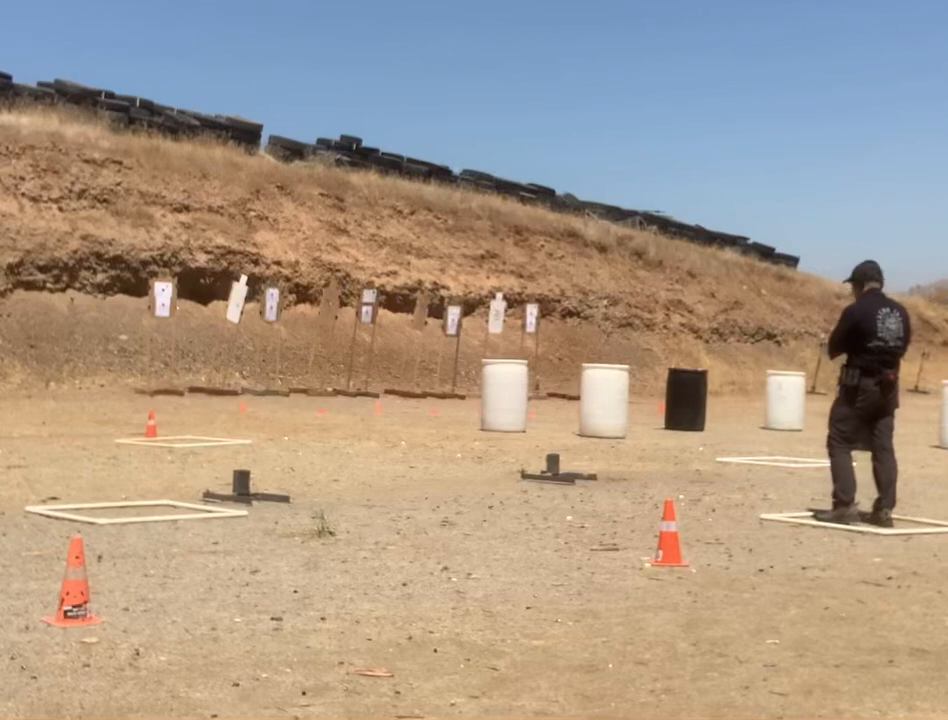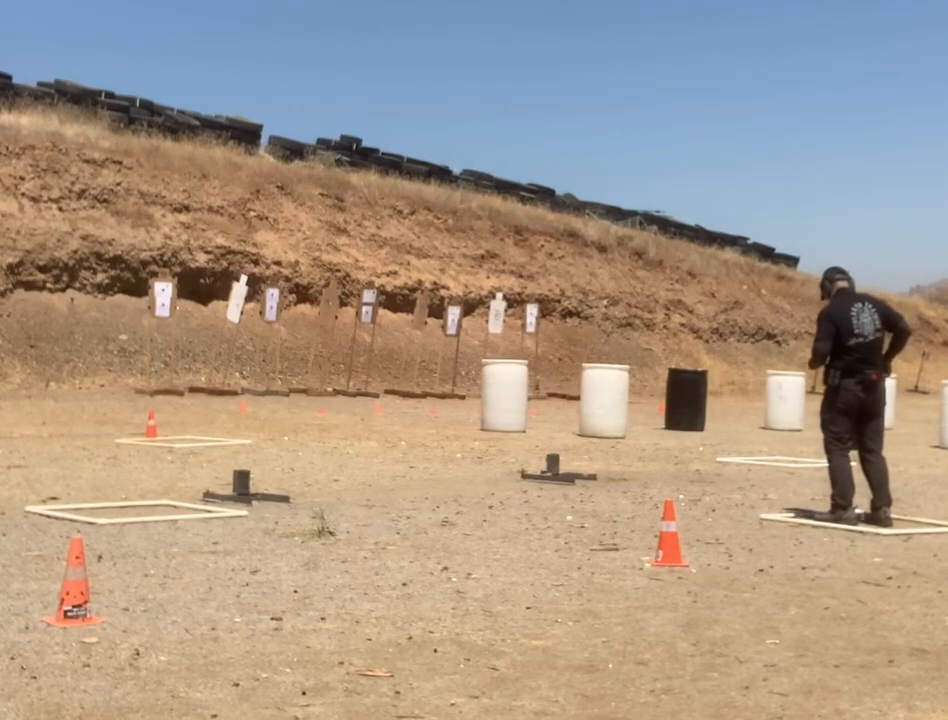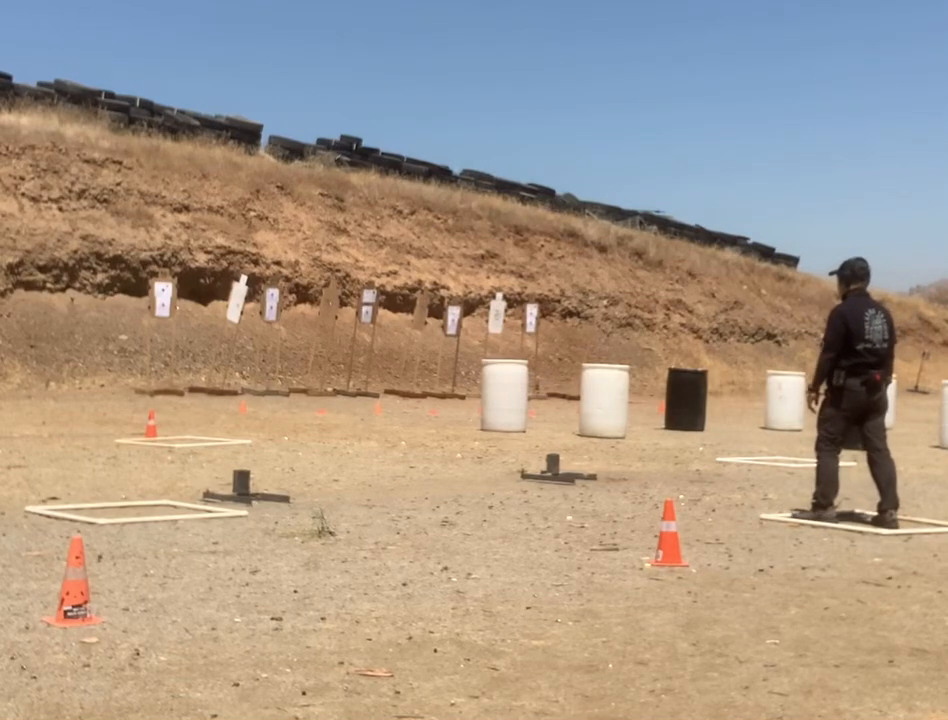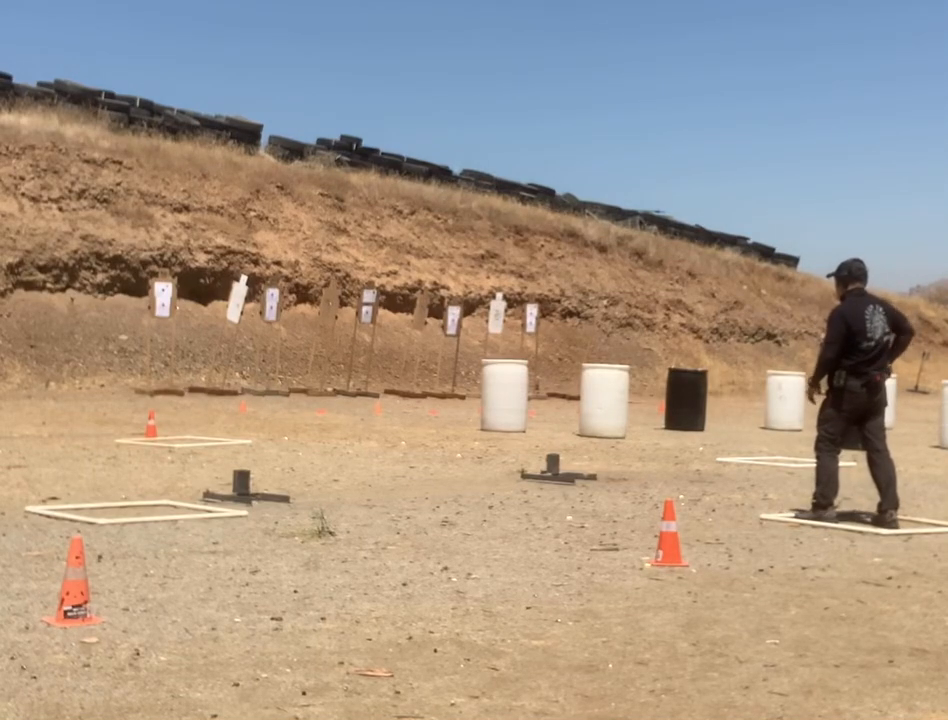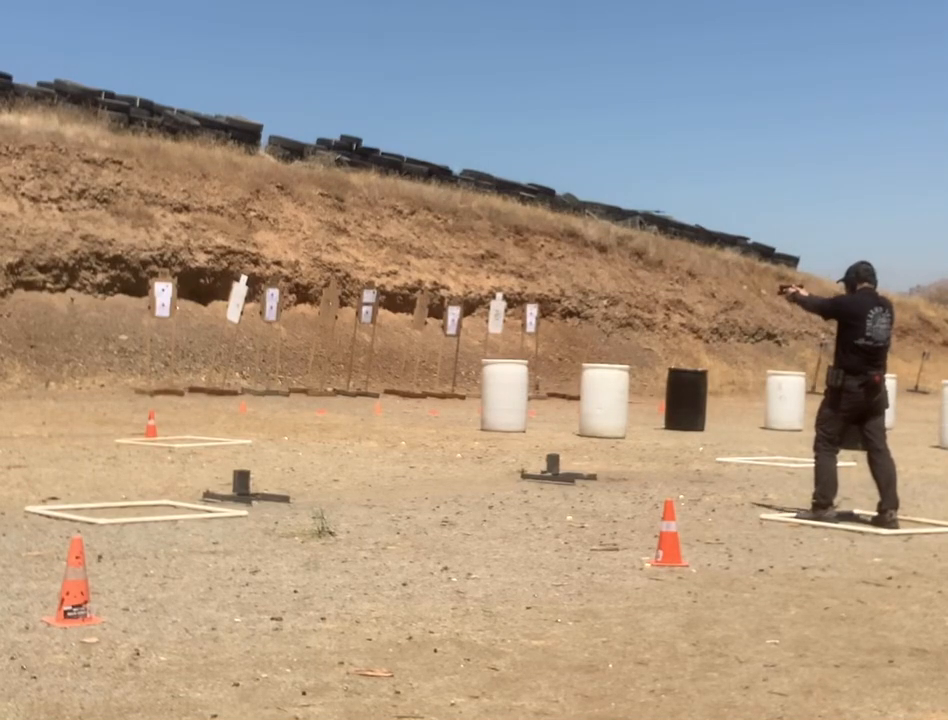
dt=1s
person 1, frame 1
left shoulder: (856, 311)
right shoulder: (900, 312)
left elbow: (834, 347)
right elbow: (901, 347)
left wrist: (850, 348)
left hip: (859, 386)
right hip: (888, 388)
left knee: (839, 445)
right knee: (884, 449)
left ankle: (845, 506)
right ankle: (884, 510)
person 1, frame 2
left shoulder: (831, 312)
right shoulder: (875, 304)
left elbow: (821, 352)
right elbow: (904, 330)
left wrist: (813, 363)
right wrist: (887, 359)
left hip: (844, 386)
right hip: (873, 387)
left knee: (838, 449)
right knee: (872, 450)
left ankle: (843, 509)
right ankle: (882, 509)
person 1, frame 3
left shoulder: (842, 312)
right shoulder: (883, 313)
left elbow: (829, 355)
right elbow: (889, 354)
left wrist: (814, 387)
left hip: (846, 389)
right hip: (875, 390)
left knee: (828, 447)
right knee: (879, 449)
left ankle: (823, 507)
right ankle: (889, 511)
person 1, frame 4
left shoulder: (842, 312)
right shoulder: (882, 307)
left elbow: (828, 353)
right elbow: (907, 331)
left wrist: (815, 380)
right wrist: (887, 357)
left hip: (846, 389)
right hip: (875, 389)
left knee: (827, 447)
right knee: (878, 449)
left ankle: (823, 507)
right ankle: (888, 510)
person 1, frame 5
left shoulder: (849, 304)
right shoulder: (886, 307)
left elbow: (820, 306)
left wrist: (797, 296)
right wrist: (806, 295)
left hip: (847, 387)
right hip: (875, 388)
left knee: (826, 446)
right knee: (878, 449)
left ankle: (823, 507)
right ankle: (889, 511)
